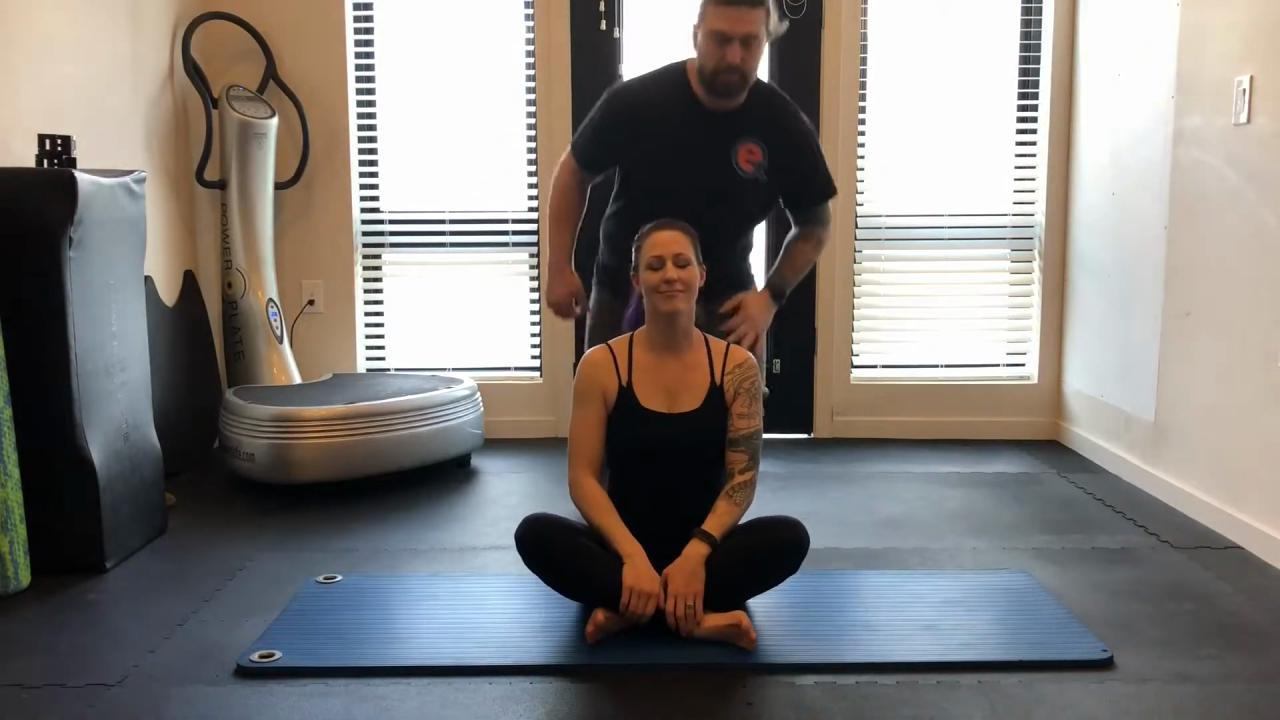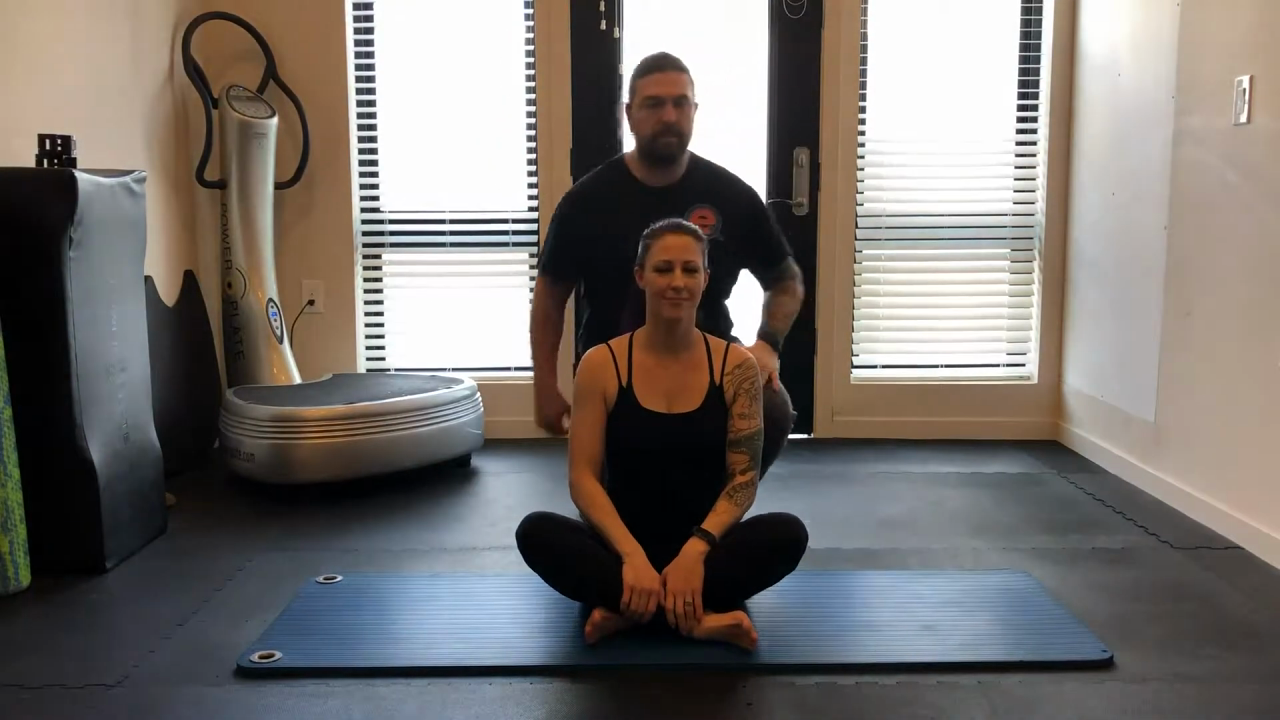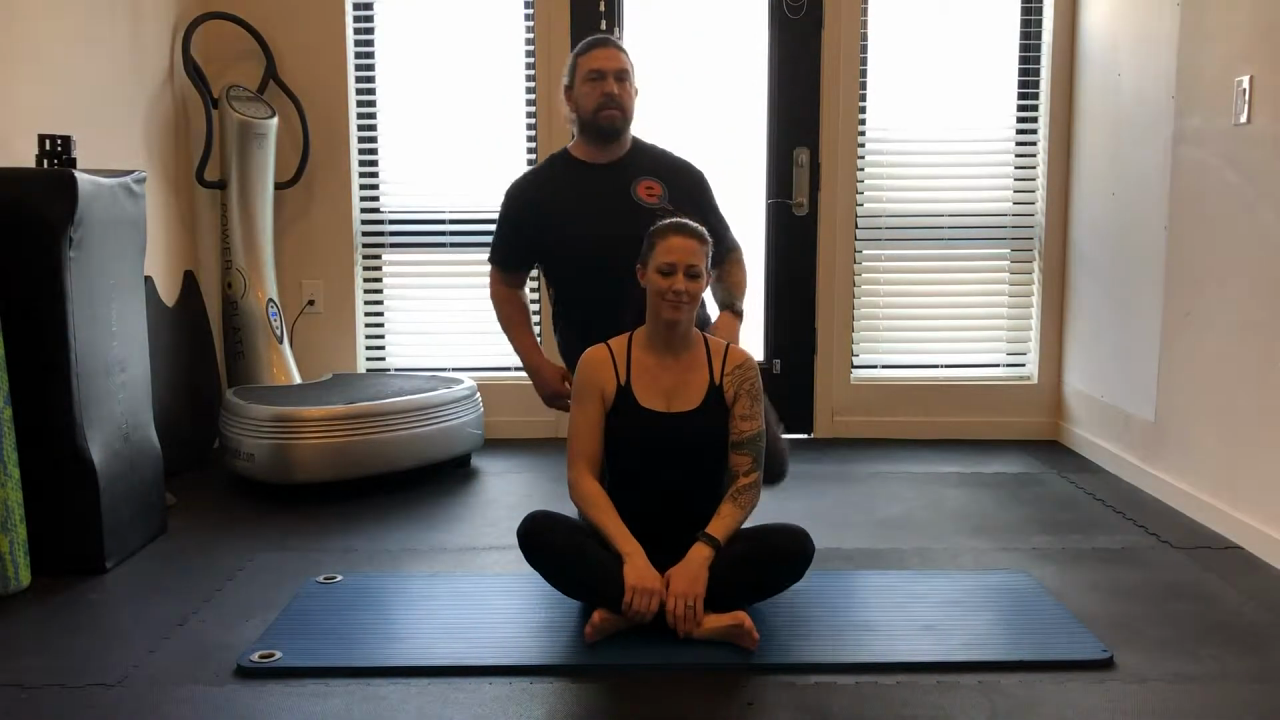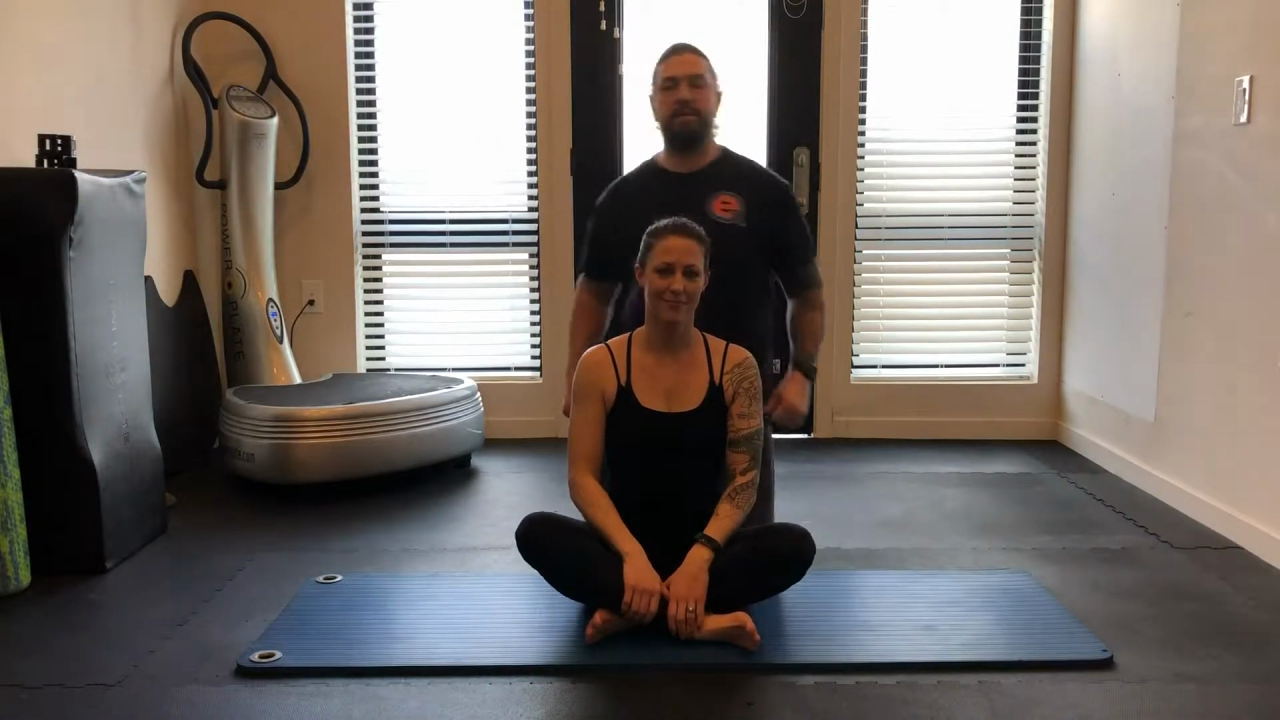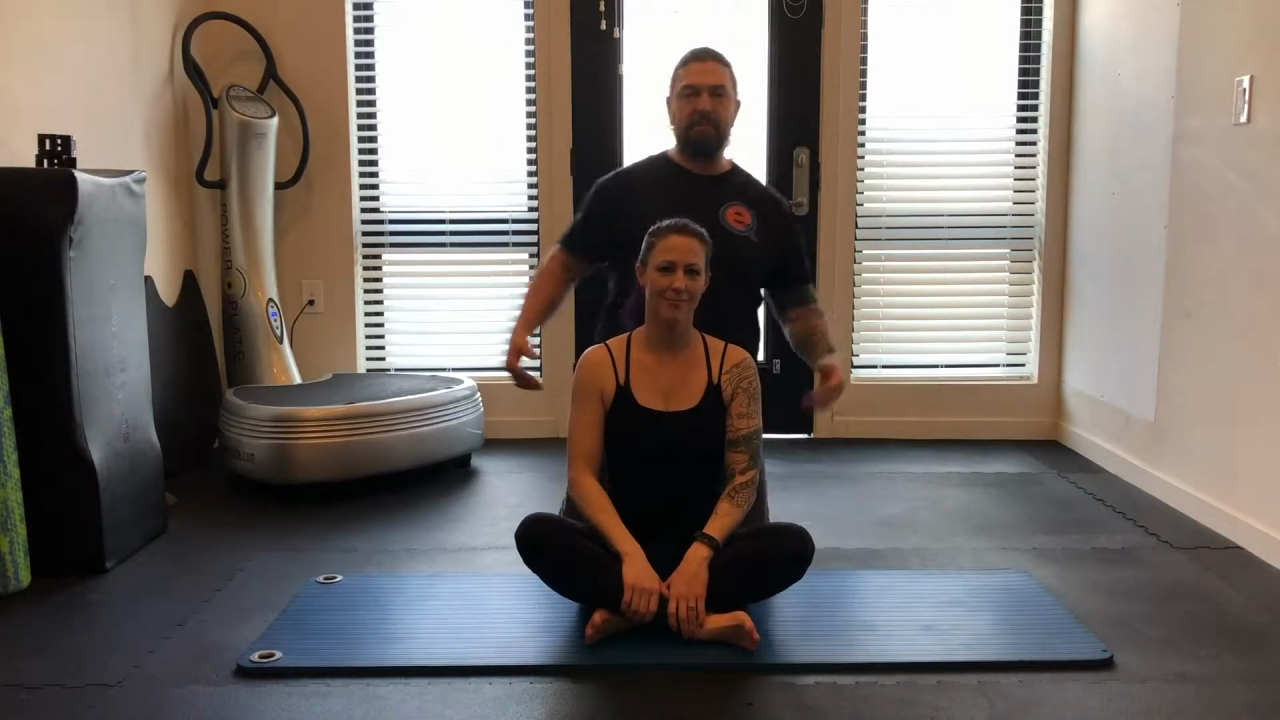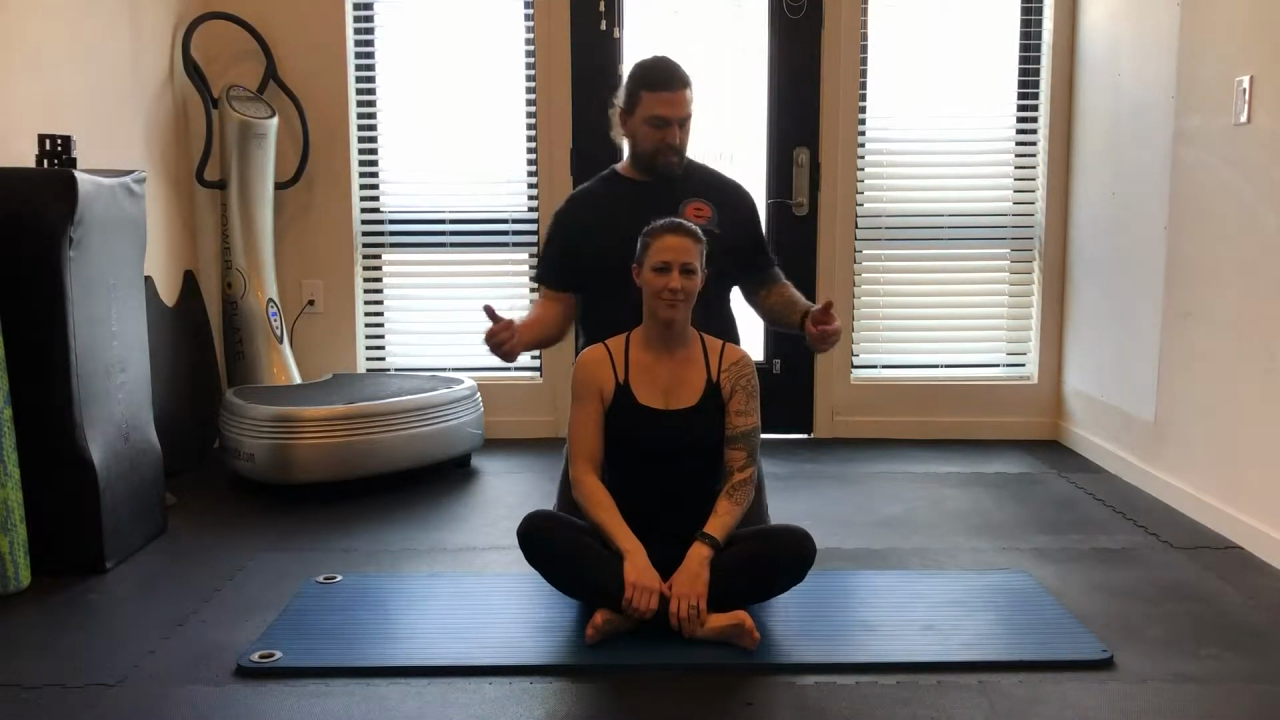
dt=0.5s
person 1, frame 1
left shoulder: (737, 366)
right shoulder: (600, 365)
left elbow: (743, 477)
right elbow: (583, 479)
left wrist: (696, 553)
right wrist: (633, 557)
left hip: (703, 550)
right hip: (623, 549)
left knee: (789, 537)
right knee: (534, 534)
left ankle: (631, 610)
right ankle: (698, 619)
person 1, frame 2
left shoulder: (737, 366)
right shoulder: (600, 365)
left elbow: (744, 478)
right elbow: (583, 478)
left wrist: (696, 549)
right wrist: (633, 556)
left hip: (705, 549)
right hip: (624, 547)
left knee: (788, 533)
right knee: (536, 532)
left ankle: (630, 609)
right ankle: (700, 618)
person 1, frame 3
left shoulder: (737, 368)
right shoulder: (599, 364)
left elbow: (747, 481)
right elbow: (582, 477)
left wrist: (701, 554)
right wrist: (633, 556)
left hip: (704, 550)
right hip: (623, 550)
left knee: (794, 546)
right knee: (537, 531)
left ankle: (630, 610)
right ankle: (701, 618)
person 1, frame 4
left shoulder: (736, 366)
right shoulder: (600, 365)
left elbow: (744, 479)
right elbow: (582, 477)
left wrist: (699, 558)
right wrist: (633, 555)
left hip: (706, 548)
right hip: (624, 548)
left knee: (794, 545)
right knee: (536, 532)
left ankle: (629, 610)
right ankle: (702, 620)
person 1, frame 5
left shoulder: (735, 366)
right shoulder: (599, 364)
left elbow: (744, 479)
right elbow: (582, 477)
left wrist: (699, 555)
right wrist: (632, 556)
left hip: (705, 550)
right hip: (624, 548)
left knee: (793, 544)
right knee: (535, 534)
left ankle: (626, 610)
right ankle: (702, 619)
person 1, frame 6
left shoulder: (733, 365)
right shoulder: (597, 364)
left elbow: (742, 476)
right elbow: (583, 475)
left wrist: (700, 554)
right wrist: (633, 553)
left hip: (704, 547)
right hip: (623, 547)
left knee: (795, 547)
right knee: (537, 530)
left ankle: (628, 610)
right ankle: (703, 618)
person 2, frame 1
left shoulder: (784, 127)
right shoulder: (635, 103)
left elbow: (815, 226)
right elbow: (574, 173)
left wrist: (771, 296)
right wrist: (560, 270)
left hip: (722, 293)
right hip: (625, 289)
person 2, frame 2
left shoulder: (731, 196)
right shoulder: (587, 201)
left elbow: (786, 281)
right elbow: (550, 292)
left wrist: (767, 344)
right wrist: (546, 388)
left knee: (772, 411)
person 2, frame 3
left shoulder: (677, 176)
right shoulder: (534, 191)
left elbow: (726, 256)
right elbow: (505, 280)
left wrist: (730, 315)
right wrist: (536, 362)
left knee: (767, 460)
person 2, frame 4
left shoulder: (762, 189)
right shoulder: (622, 197)
left elbow: (806, 290)
right elbow: (594, 290)
left wrist: (800, 374)
right wrist: (576, 376)
person 2, frame 5
left shoulder: (766, 210)
right shoulder: (622, 191)
left elbow: (797, 308)
right elbow: (563, 264)
left wrist: (825, 356)
right wrist: (523, 329)
person 2, frame 6
left shoulder: (725, 197)
right shoulder: (584, 210)
left elbow: (765, 286)
right elbow: (557, 308)
left wrist: (804, 318)
right wrist: (519, 334)
